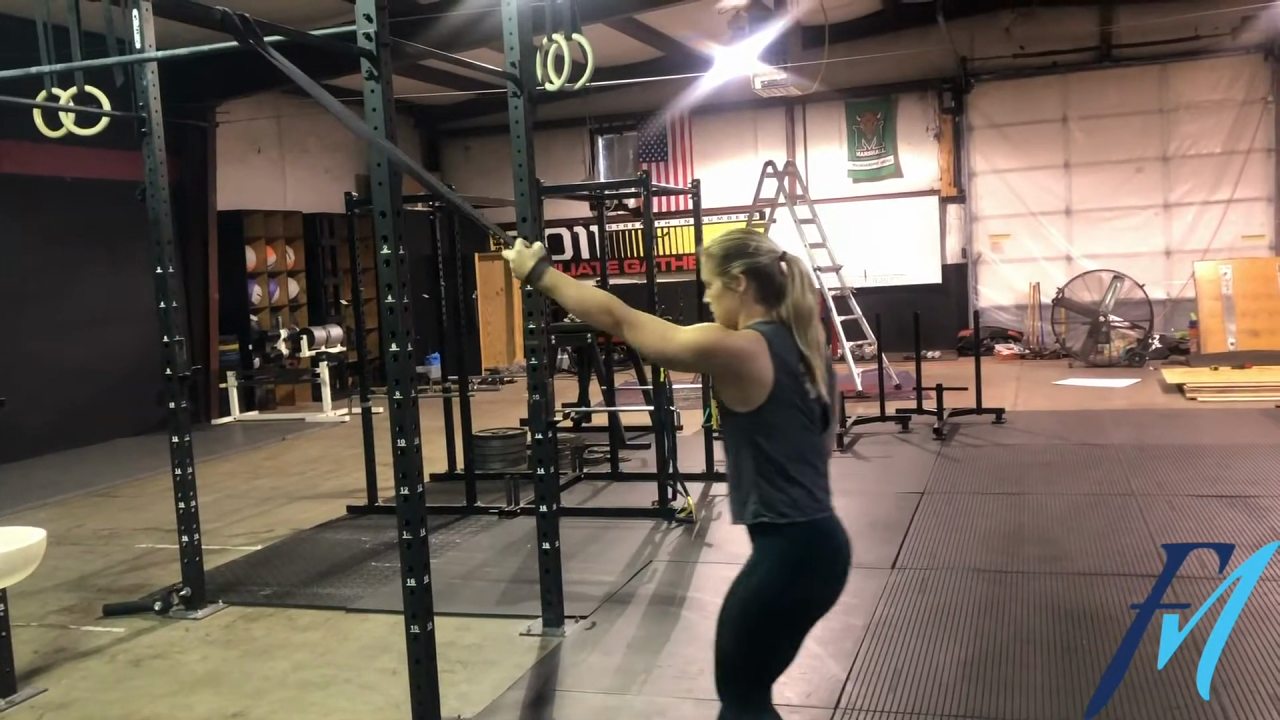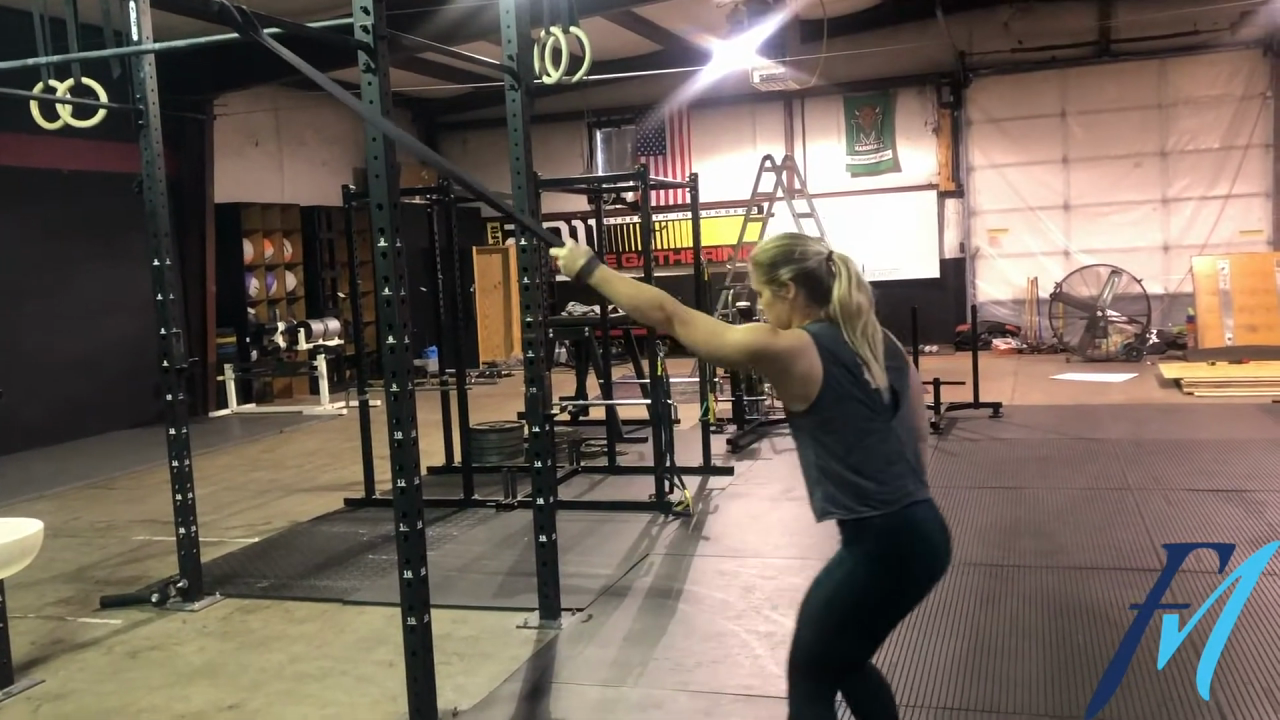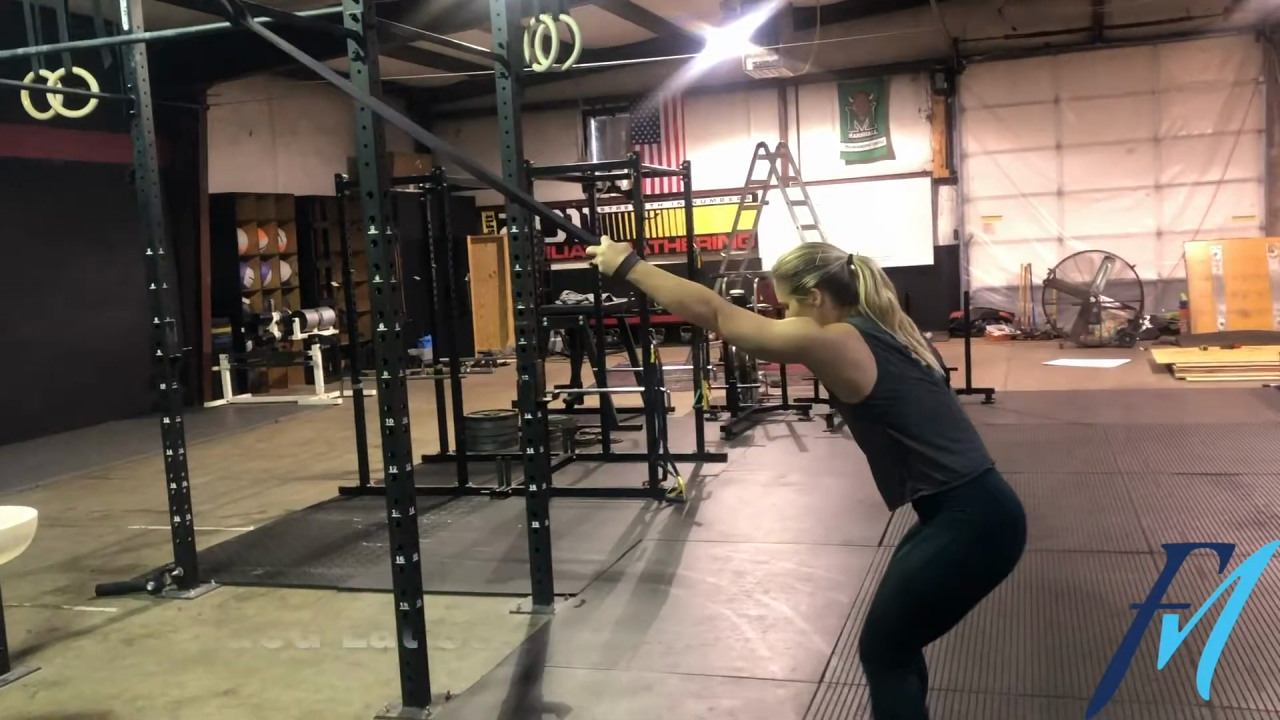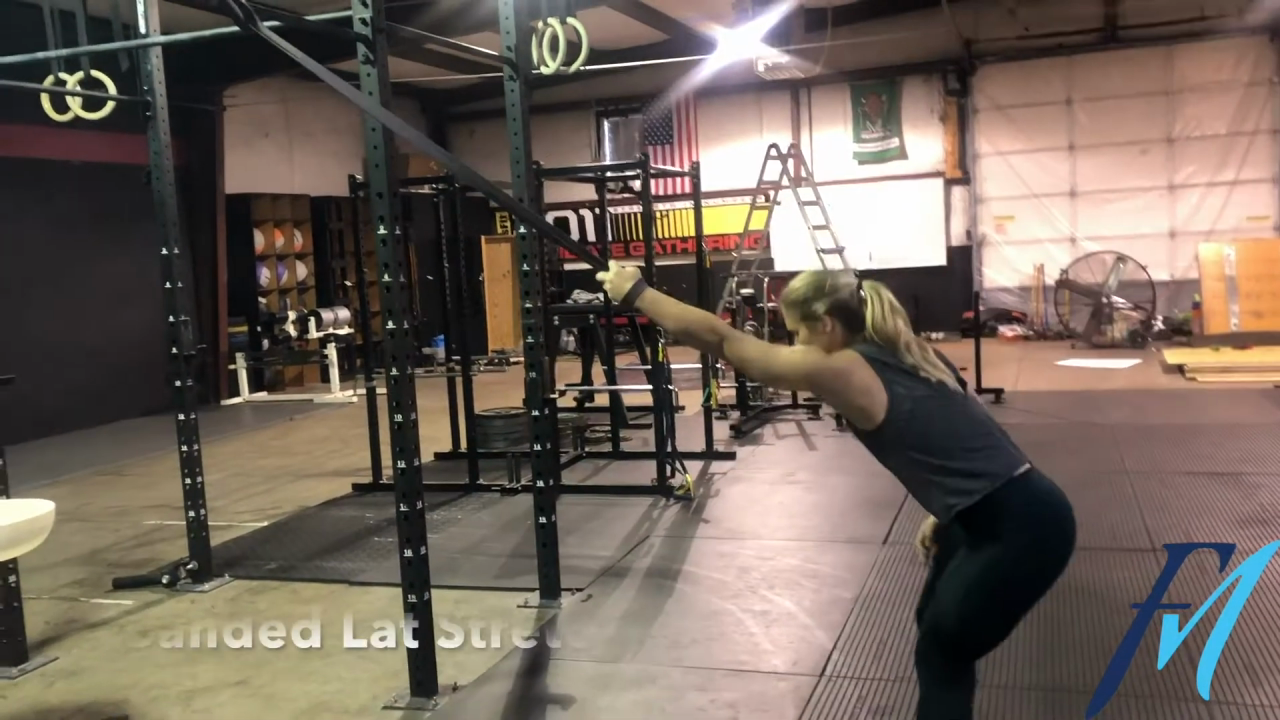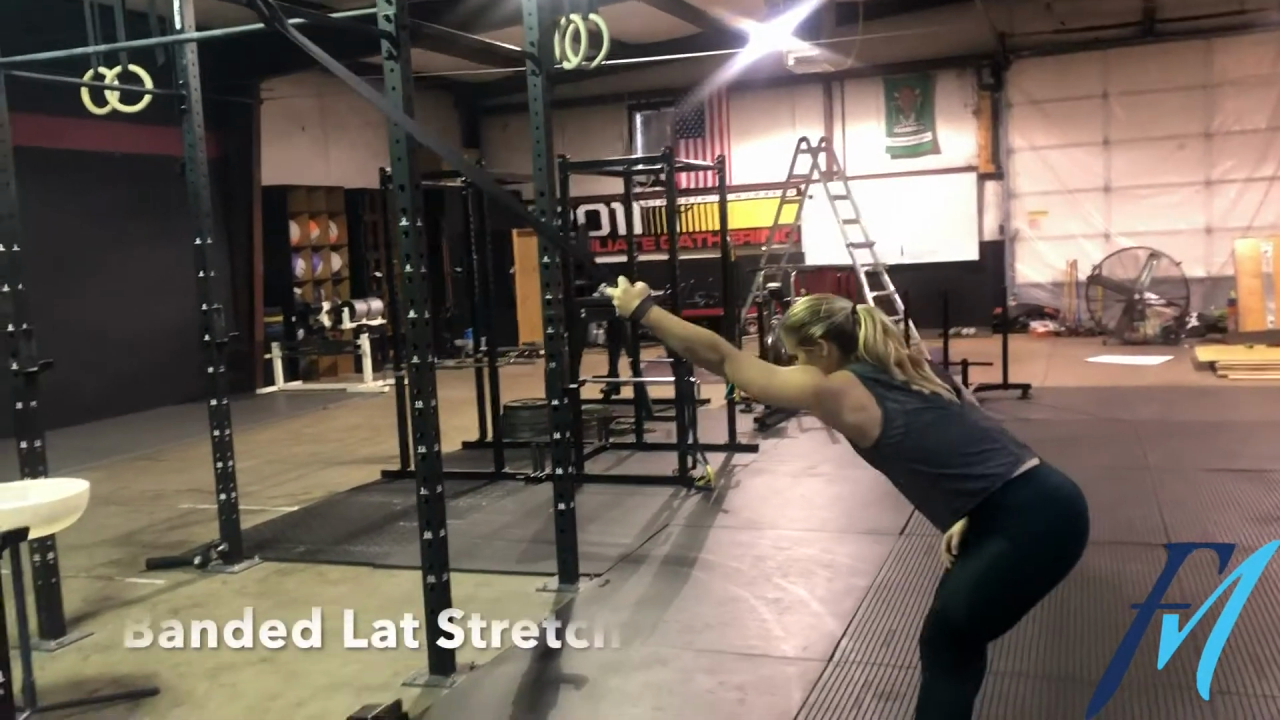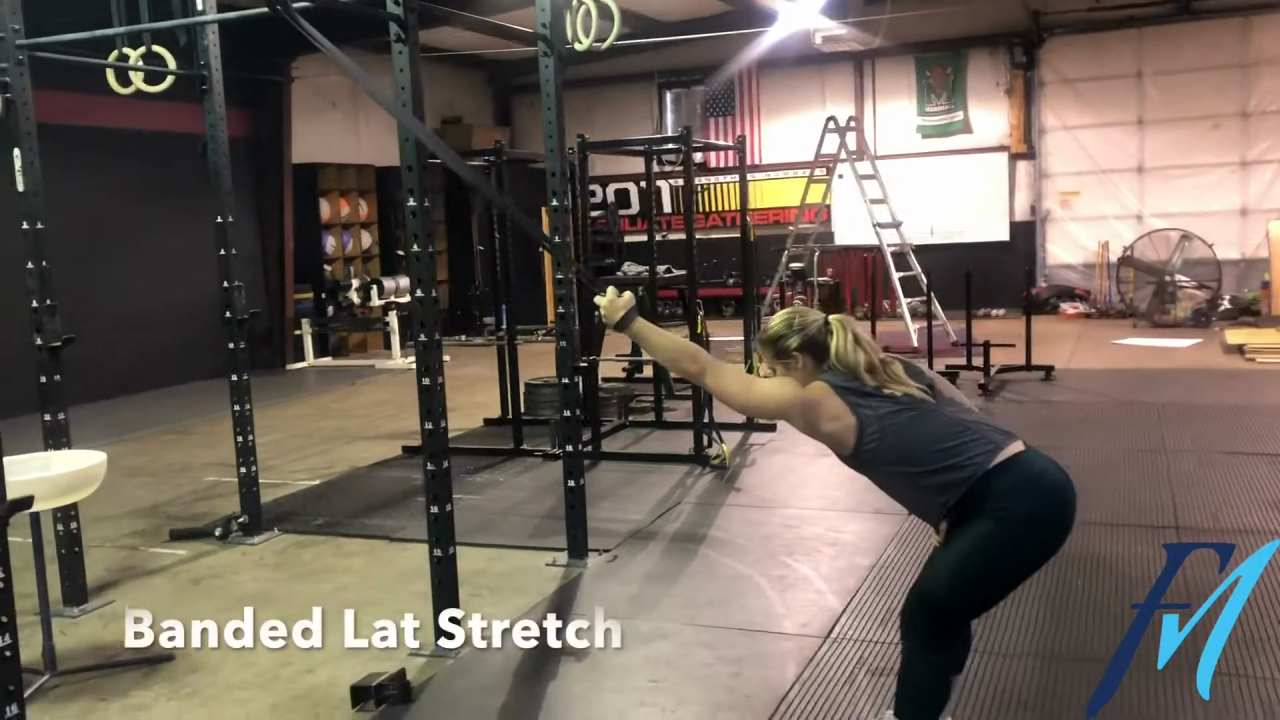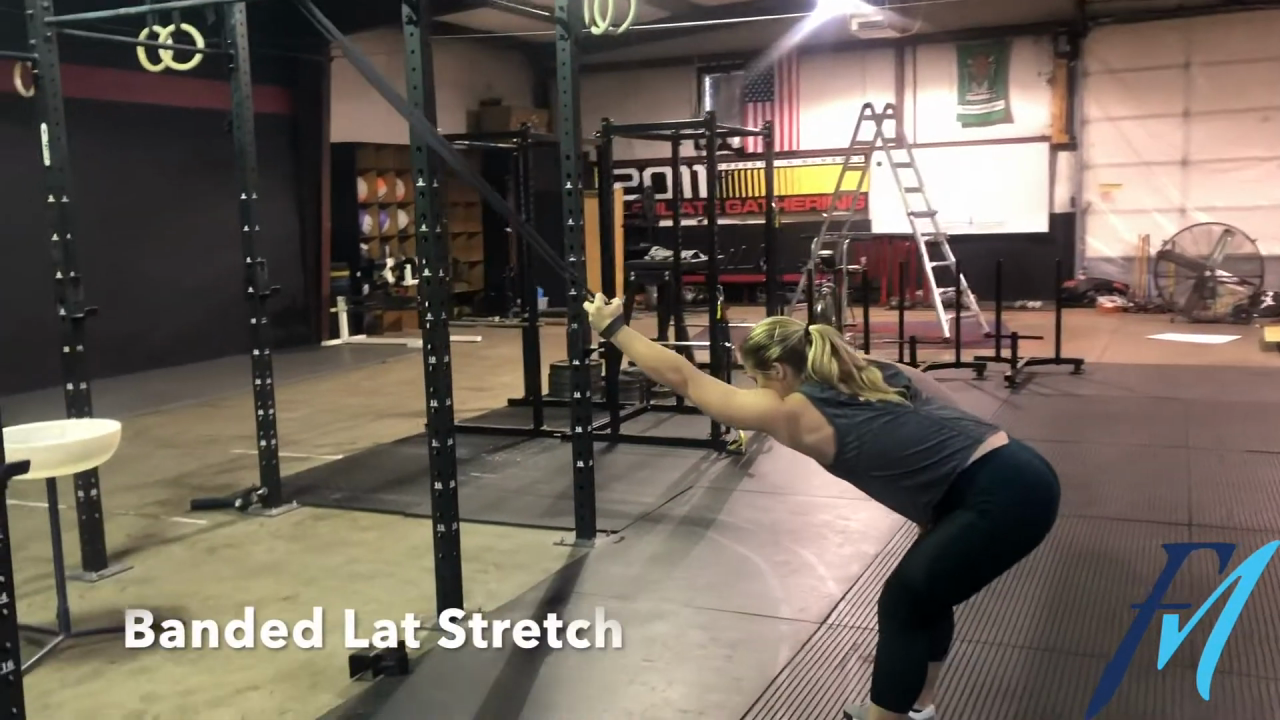
dt=0.4s
person 1, frame 1
left shoulder: (738, 352)
right shoulder: (804, 348)
left elbow: (619, 320)
left wrist: (538, 271)
left hip: (790, 552)
right hip: (817, 542)
person 1, frame 2
left shoulder: (789, 352)
right shoulder: (882, 346)
left elbow: (670, 316)
right elbow: (916, 442)
left wrist: (589, 268)
left hip: (882, 544)
right hip: (917, 531)
left knee: (810, 680)
right knee: (840, 661)
person 1, frame 3
left shoulder: (835, 345)
right shoulder: (892, 334)
left elbow: (712, 312)
left wrist: (626, 265)
left hip: (972, 521)
right hip: (965, 509)
left knee: (882, 651)
right knee: (894, 642)
person 1, frame 4
left shoulder: (843, 372)
right shoulder: (903, 354)
left elbow: (721, 340)
left wrist: (635, 292)
right wrist: (945, 516)
left hip: (1020, 527)
right hip: (997, 514)
left knee: (940, 657)
right knee: (937, 626)
person 1, frame 5
left shoulder: (839, 393)
right shoulder: (907, 369)
left elbow: (722, 358)
left wrist: (642, 310)
right wrist: (968, 517)
left hip: (1034, 520)
right hip: (1028, 502)
left knee: (945, 644)
right knee: (953, 631)
person 1, frame 6
left shoulder: (814, 403)
right shoulder: (891, 371)
left elbow: (703, 369)
left wrist: (626, 320)
right wrist: (954, 511)
left hip: (1021, 503)
right hip: (1026, 481)
left knee: (925, 620)
right knee: (939, 608)
person 1, frame 7
left shoulder: (794, 414)
right shoulder: (875, 373)
left elbow: (685, 378)
left wrist: (613, 327)
right wrist: (935, 509)
left hip: (1004, 494)
right hip: (1014, 471)
left knee: (903, 606)
right knee: (923, 594)
